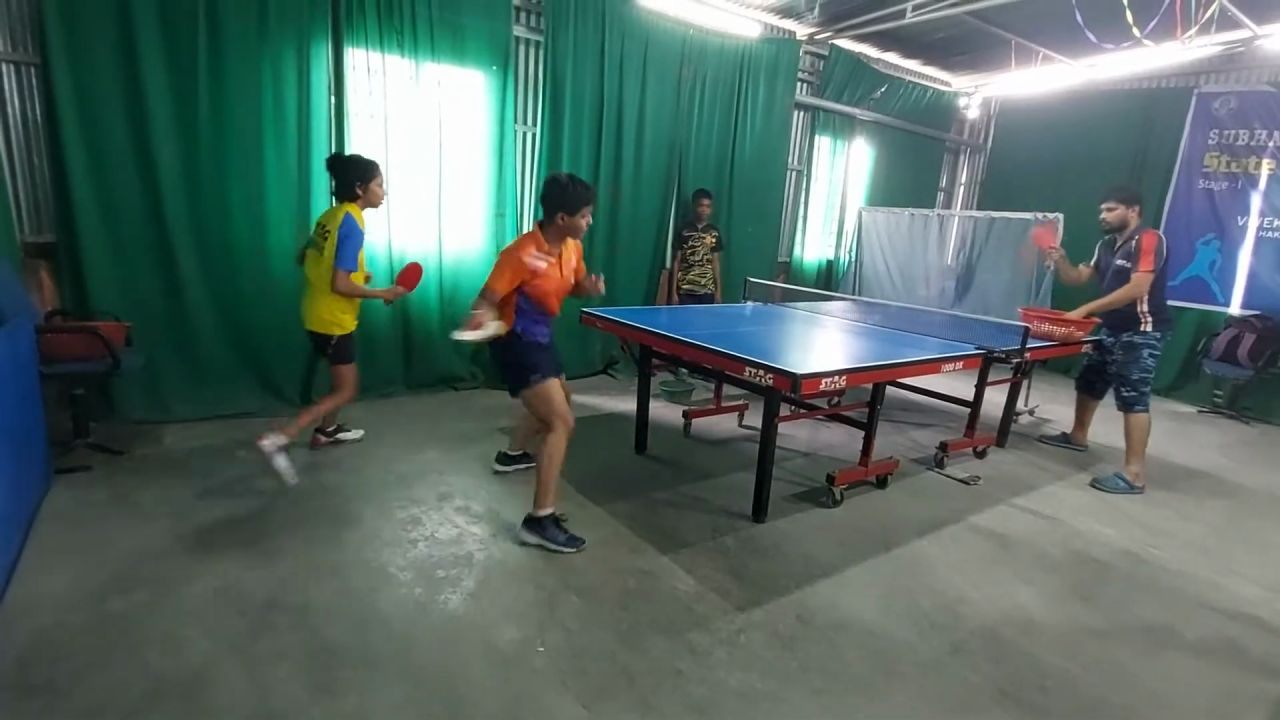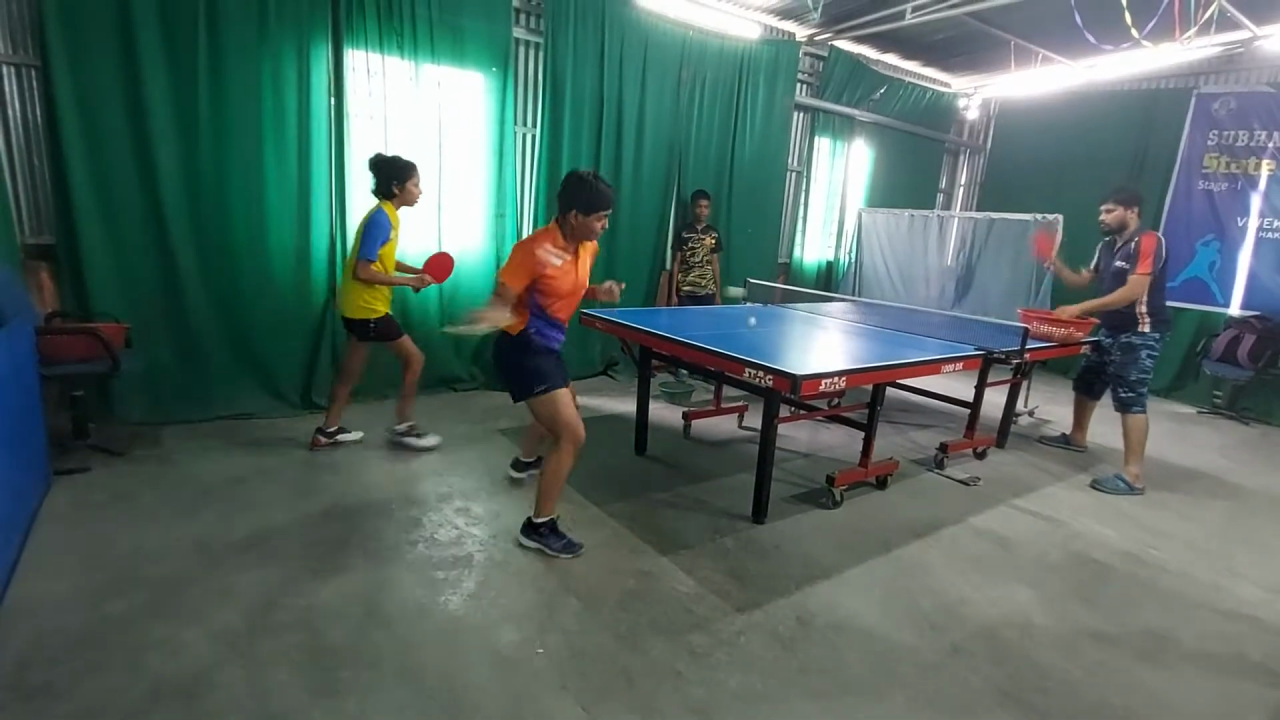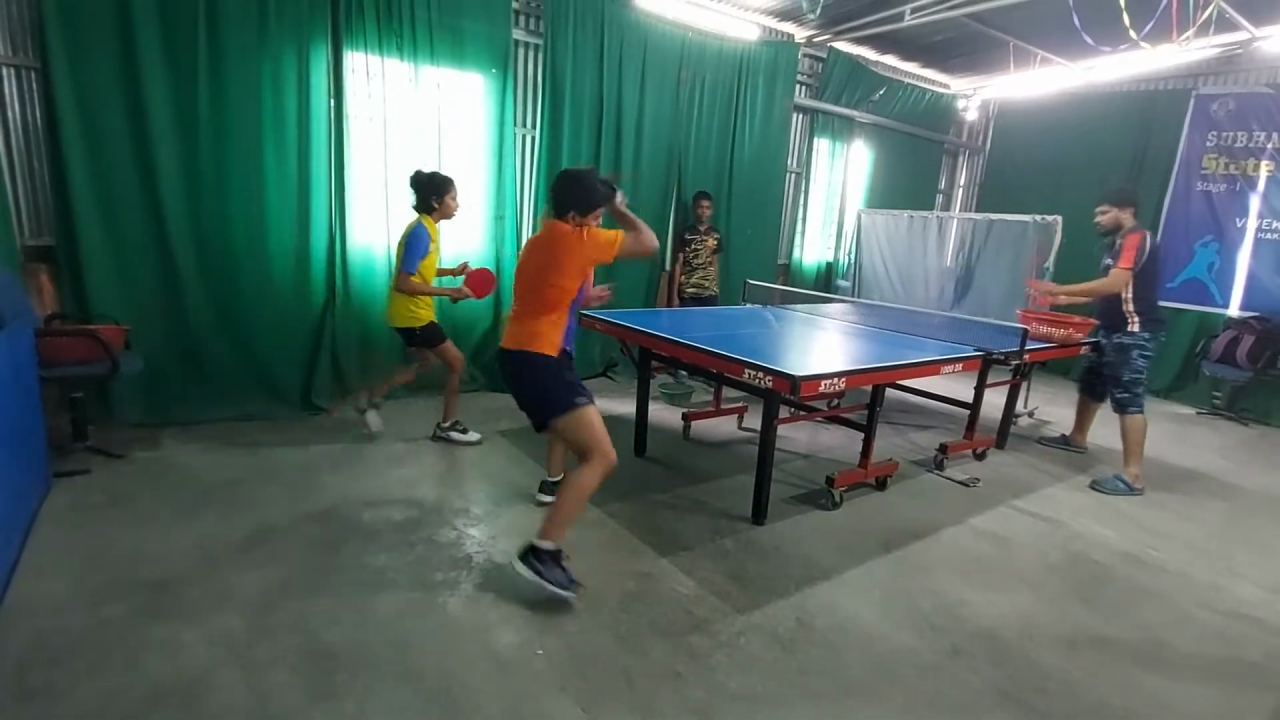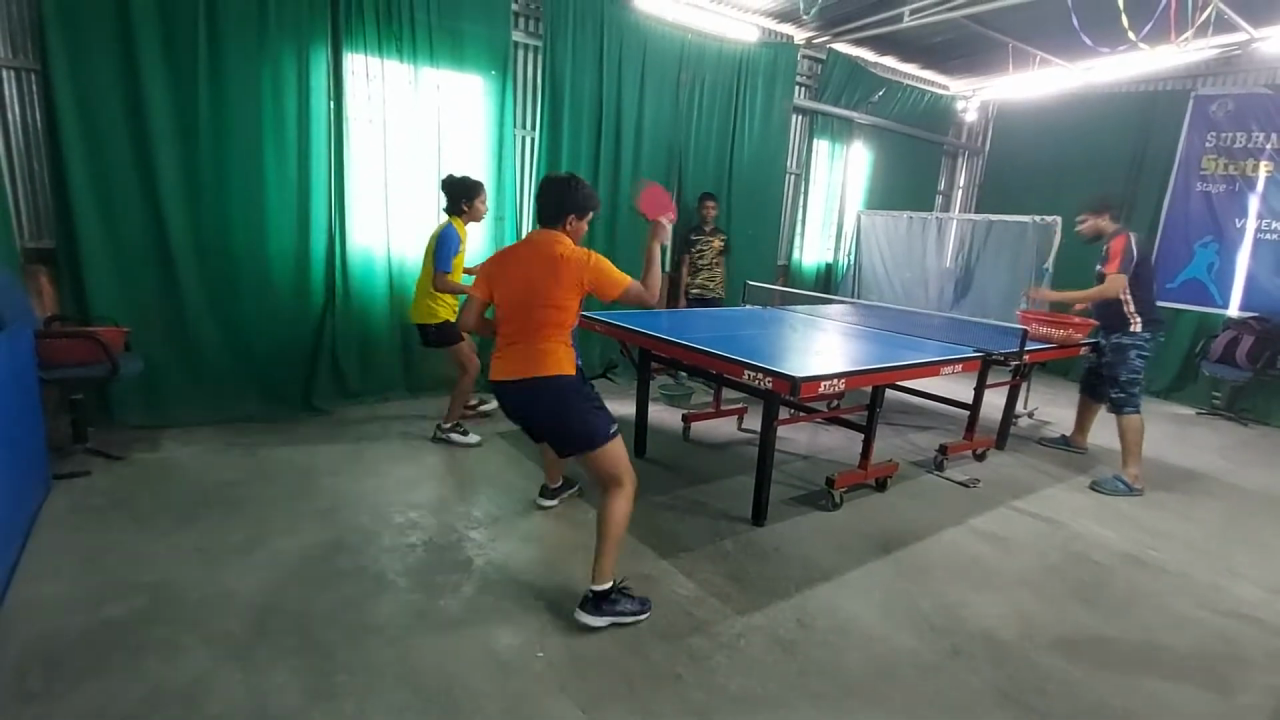
dt=0.2s
person 1, frame 1
left shoulder: (572, 246)
right shoulder: (521, 254)
left elbow: (573, 287)
right elbow: (487, 298)
left wrist: (593, 286)
right wrist: (482, 314)
left hip: (541, 342)
right hip: (517, 344)
left knee: (555, 403)
right knee: (561, 421)
left ankle: (513, 454)
right ankle: (539, 521)
person 1, frame 2
left shoulder: (587, 247)
right shoulder: (534, 250)
right elbow: (502, 299)
left wrist: (601, 292)
right wrist: (500, 317)
left hip: (548, 346)
right hip: (523, 347)
left knee: (561, 410)
right knee: (572, 434)
left ankle: (527, 460)
right ankle: (540, 526)
person 1, frame 3
left shoulder: (536, 242)
right shoulder: (579, 241)
right elbow: (649, 244)
left wrist: (584, 295)
right wrist: (622, 210)
left hip: (514, 357)
right hip: (539, 361)
left knee: (571, 419)
right knee: (602, 458)
left ankle: (559, 485)
right ankle: (543, 550)
person 1, frame 4
left shoulder: (500, 260)
right shoulder: (583, 263)
left elbow: (469, 321)
right elbow: (648, 297)
right wrist: (656, 242)
left hip: (506, 383)
right hip: (553, 383)
left knee: (549, 426)
right knee: (620, 483)
left ankle: (552, 485)
right ankle: (602, 595)
person 2, frame 1
left shoulder: (1149, 240)
right shoulder: (1107, 245)
left elbow: (1136, 289)
right elbow: (1078, 277)
left wrist: (1085, 310)
right wrist: (1060, 260)
left hip: (1141, 333)
right hip: (1111, 331)
left knee: (1133, 399)
right knee: (1088, 383)
left ankle: (1133, 475)
right ankle: (1078, 436)
person 2, frame 2
left shoulder: (1148, 242)
right shoulder: (1107, 246)
left elbow: (1134, 291)
right elbow: (1082, 280)
left wrist: (1081, 308)
right wrist: (1058, 269)
left hip: (1139, 334)
right hip: (1110, 331)
left knee: (1131, 400)
right knee: (1086, 383)
left ankle: (1133, 475)
right ankle: (1077, 436)
person 2, frame 3
left shoulder: (1138, 239)
right shoulder: (1118, 243)
left elbow: (1114, 285)
left wrist: (1057, 289)
right wrist: (1066, 298)
left hip: (1135, 333)
right hip: (1112, 331)
left knee: (1128, 400)
right knee: (1091, 385)
left ankle: (1132, 476)
right ankle: (1077, 437)
person 2, frame 4
left shoulder: (1122, 241)
right shoulder: (1110, 246)
left elbow: (1113, 289)
left wrist: (1057, 296)
right wrist: (1082, 301)
left hip: (1133, 333)
right hip: (1112, 331)
left knee: (1124, 400)
right knee: (1091, 386)
left ankle: (1131, 476)
right ankle: (1077, 438)
person 3, frame 1
left shoulder: (329, 217)
right shoulder: (351, 225)
left elbow: (306, 261)
right elbow: (339, 284)
right wrist: (382, 293)
left hip: (318, 315)
right hip: (330, 321)
left knee: (343, 377)
right knee: (343, 391)
left ankle: (327, 430)
right ankle: (275, 439)
person 3, frame 2
left shoulder: (385, 216)
right shoulder: (380, 220)
right elbow: (363, 271)
left wrist: (416, 270)
right wrist: (409, 281)
left hip: (360, 306)
right hip: (368, 309)
left knee: (353, 367)
right knee: (414, 358)
left ankle: (328, 430)
right ankle: (402, 427)
person 3, frame 3
left shoulder: (427, 229)
right shoulder: (420, 233)
right elbow: (404, 283)
left wrist: (451, 272)
right wrist: (447, 293)
left hip: (414, 313)
right hip: (412, 315)
left knee: (422, 364)
right knee: (456, 363)
left ankle: (370, 399)
right ankle: (448, 425)
person 3, frame 4
left shoulder: (456, 230)
right shoulder: (449, 234)
right elbow: (441, 283)
left wrist: (468, 270)
left hip: (442, 311)
right hip: (434, 314)
left knee: (470, 351)
right knee: (471, 366)
left ankle: (467, 402)
right ankle: (447, 426)
